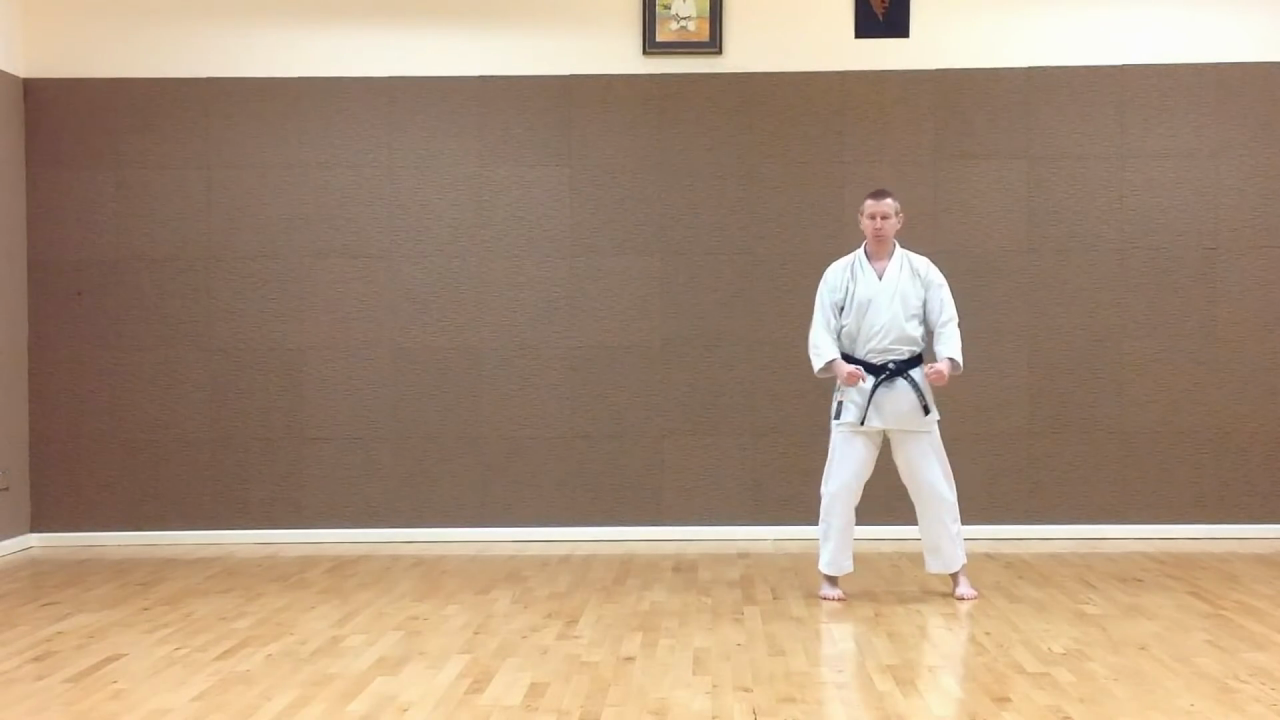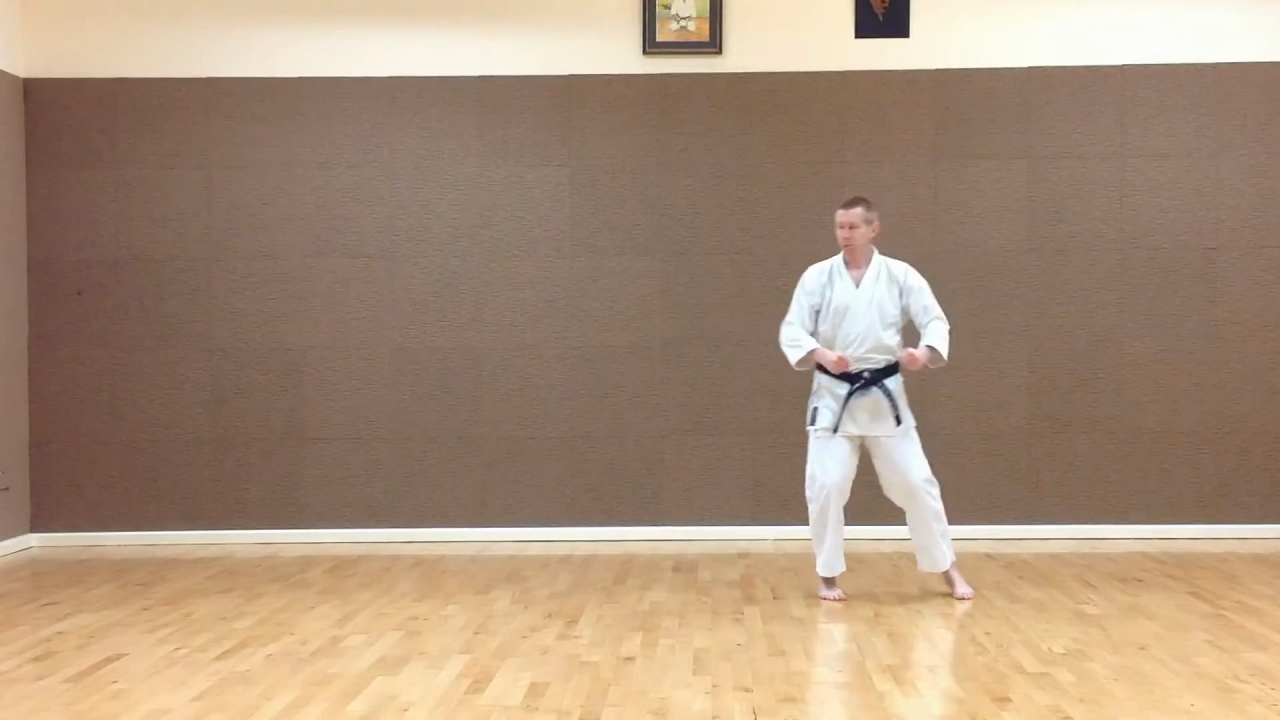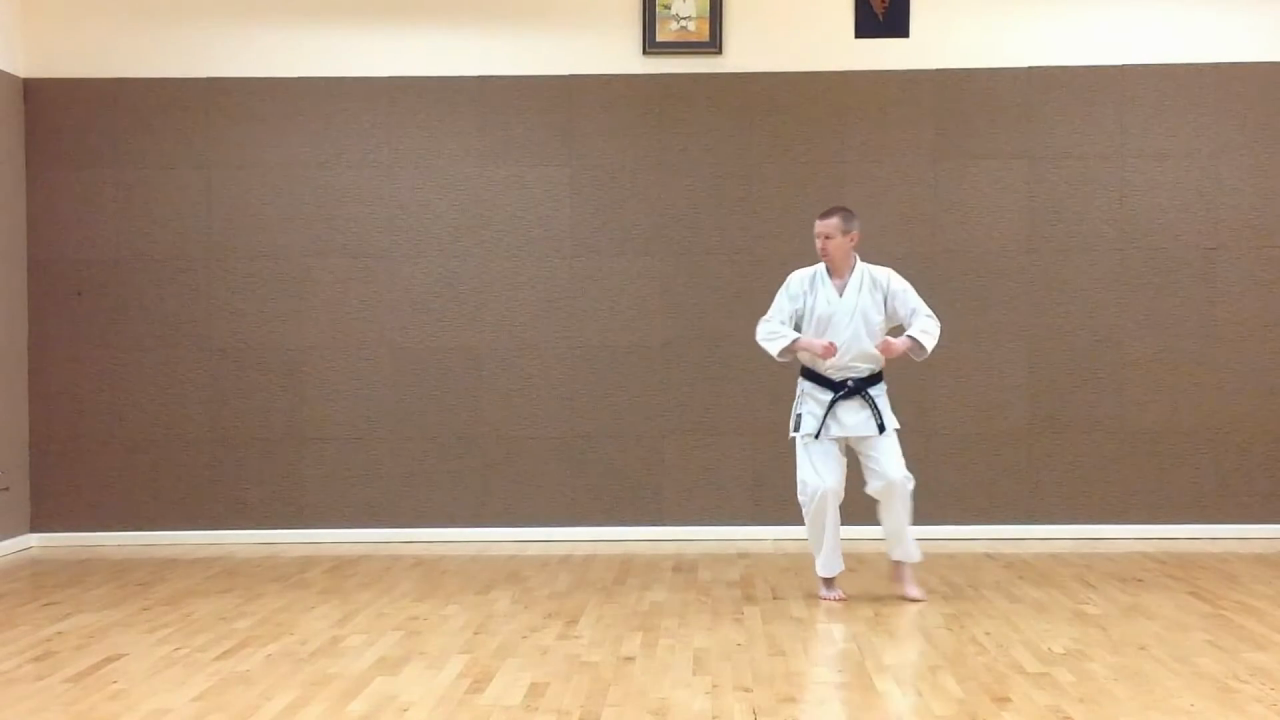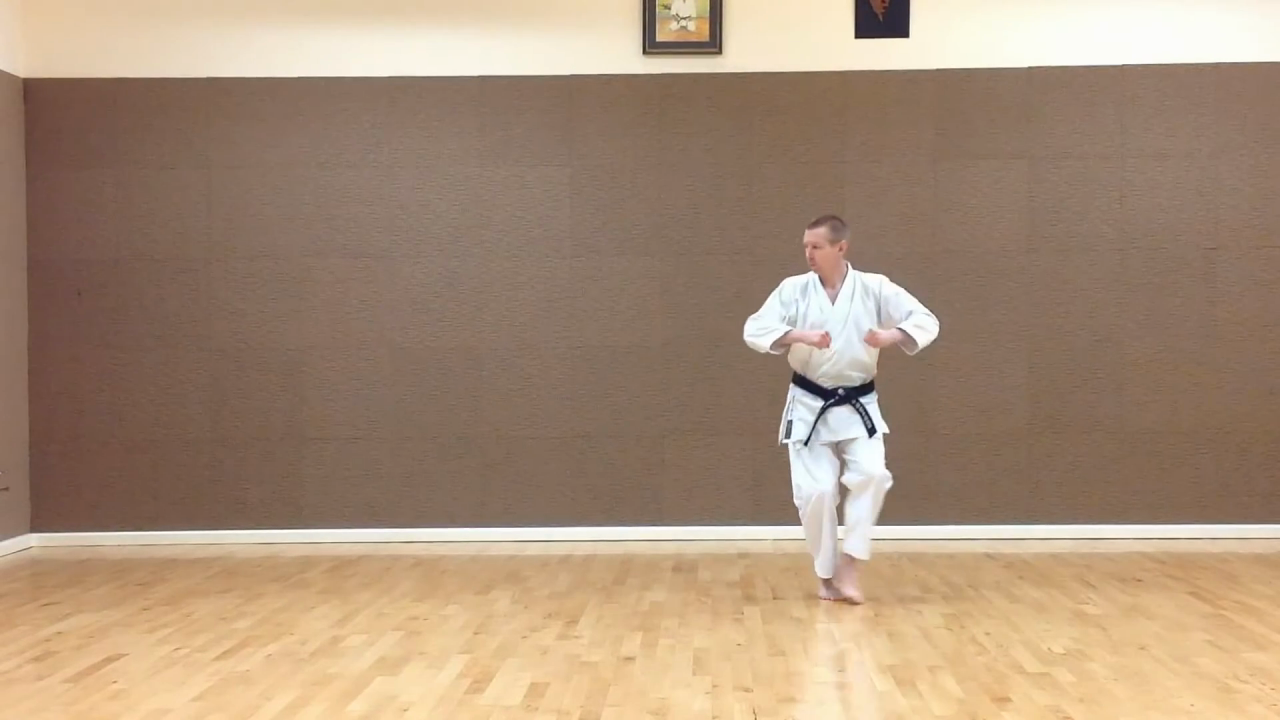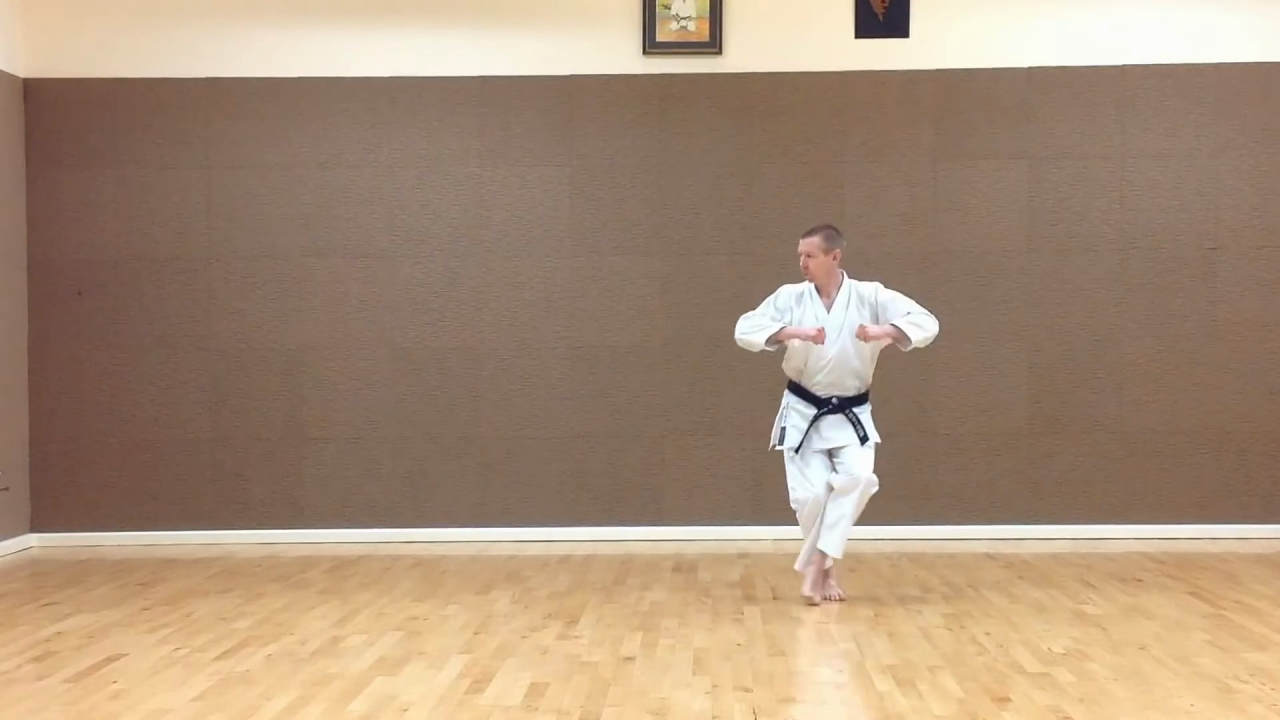
dt=0.2s
person 1, frame 1
left shoulder: (921, 270)
right shoulder: (840, 272)
left elbow: (946, 323)
right elbow: (820, 331)
left wrist: (946, 363)
right wrist: (837, 367)
left hip: (909, 389)
right hip: (857, 390)
left knee: (933, 483)
right knee: (841, 485)
left ankle: (956, 573)
right ankle: (830, 575)
person 1, frame 2
left shoulder: (899, 275)
right shoulder: (817, 276)
left elbow: (936, 321)
right elbow: (790, 331)
left wrist: (925, 353)
right wrist: (820, 355)
left hip: (884, 394)
right hip: (833, 395)
left knee: (915, 482)
right knee: (825, 485)
left ankle: (949, 570)
right ankle: (829, 575)
person 1, frame 3
left shoulder: (883, 281)
right shoulder: (801, 281)
left elbow: (928, 321)
right elbow: (767, 329)
left wrist: (903, 343)
right wrist: (804, 343)
left hip: (868, 399)
right hip: (817, 401)
left knee: (892, 478)
right knee: (820, 489)
left ankle: (902, 566)
right ankle: (828, 575)
person 1, frame 4
left shoulder: (875, 288)
right shoulder: (794, 289)
left elbow: (927, 321)
right elbow: (754, 329)
left wrist: (892, 335)
right wrist: (798, 335)
left hip: (858, 406)
right hip: (808, 407)
left knee: (870, 474)
right knee: (816, 491)
left ankle: (848, 567)
right ankle: (827, 572)
person 1, frame 5
left shoulder: (871, 296)
right shoulder: (791, 296)
left elbow: (927, 323)
right elbow: (745, 328)
left wrist: (885, 331)
right wrist: (791, 332)
left hip: (851, 416)
right hip: (802, 414)
left knee: (856, 479)
right knee: (811, 494)
left ankle: (813, 563)
right ankle: (826, 572)
